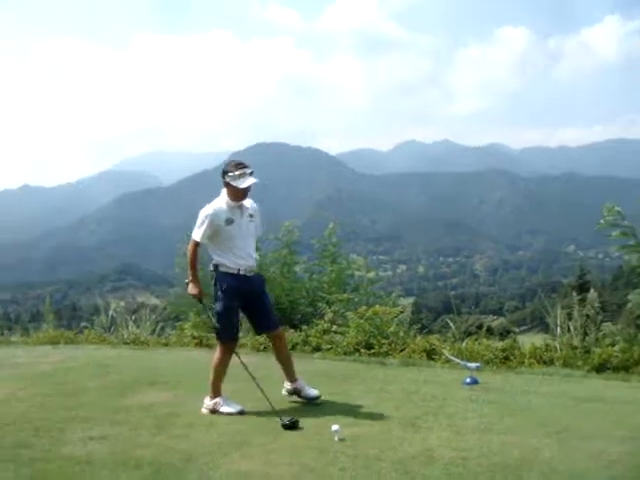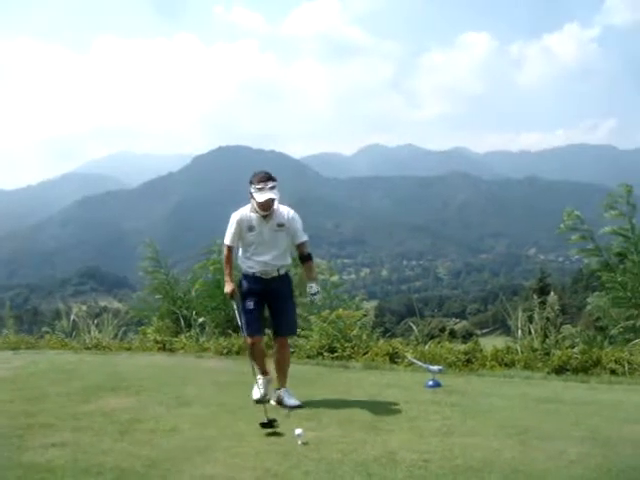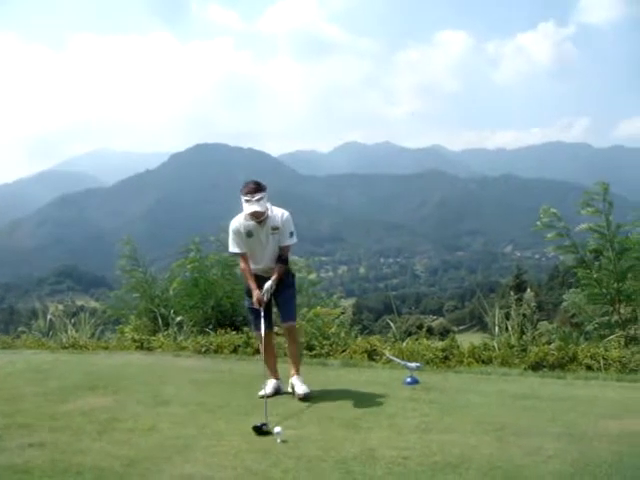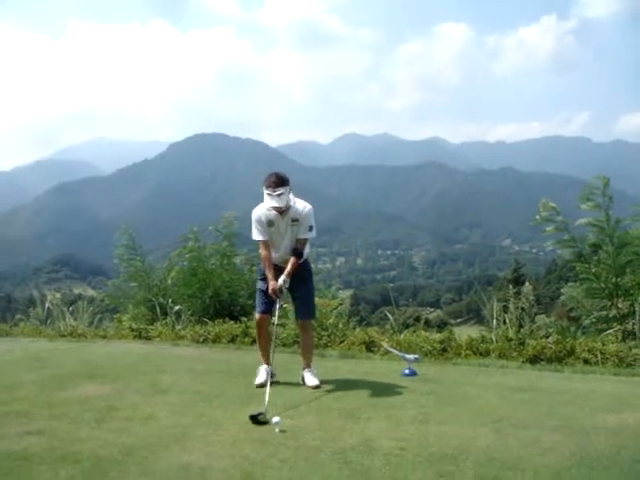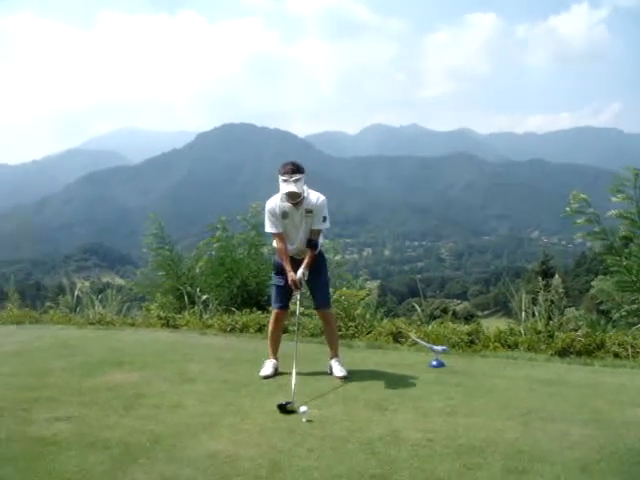
dt=0.5s
person 1, frame 1
left shoulder: (251, 208)
right shoulder: (212, 212)
right elbow: (193, 247)
right wrist: (193, 281)
left hip: (252, 278)
right hip: (228, 281)
left knee: (276, 333)
right knee: (227, 343)
left ankle: (293, 383)
right ankle: (213, 399)
person 1, frame 2
left shoulder: (289, 215)
right shoulder: (239, 217)
left elbow: (303, 250)
right elbow: (229, 250)
left wrist: (311, 281)
right wrist: (228, 280)
left hip: (280, 280)
right hip: (251, 282)
left knee: (282, 339)
right knee: (253, 339)
left ankle: (281, 389)
right ankle: (263, 376)
person 1, frame 3
left shoulder: (282, 217)
right shoulder: (237, 225)
left elbow: (284, 255)
right elbow: (243, 261)
left wrist: (272, 282)
right wrist: (255, 289)
left hip: (282, 277)
right hip: (255, 279)
left knee: (289, 326)
right knee: (263, 333)
left ankle: (296, 377)
right ankle: (274, 379)
person 1, frame 4
left shoulder: (304, 210)
right shoulder: (259, 213)
left elbow: (300, 249)
right elbow: (265, 249)
left wrist: (286, 277)
right wrist: (272, 279)
left hip: (298, 267)
right hip: (270, 267)
left knee: (305, 321)
right knee: (261, 317)
left ankle: (307, 370)
right ankle: (266, 366)
person 1, frame 5
left shoulder: (318, 201)
right shoulder: (273, 205)
left elbow: (314, 240)
right elbow: (280, 241)
left wrist: (304, 269)
right wrist: (289, 272)
left hip: (313, 258)
right hip: (285, 260)
left knee: (325, 310)
right knee: (278, 311)
left ankle: (334, 359)
right ankle: (272, 359)
